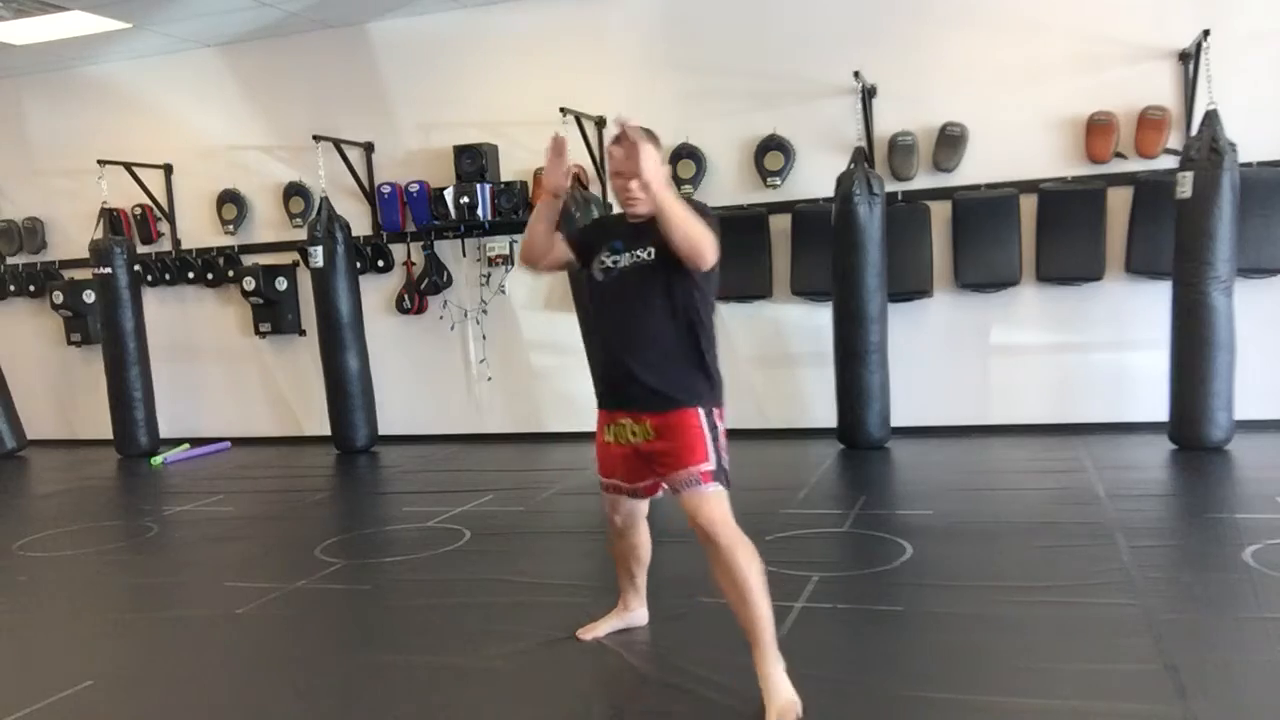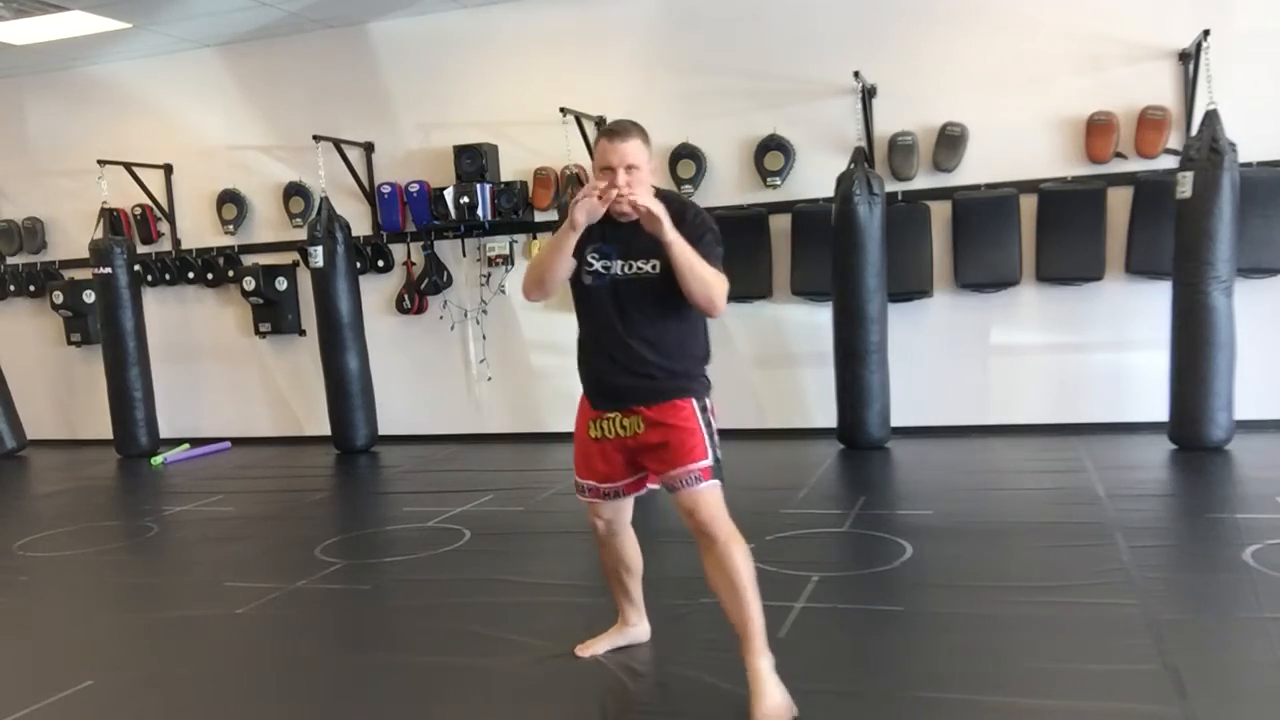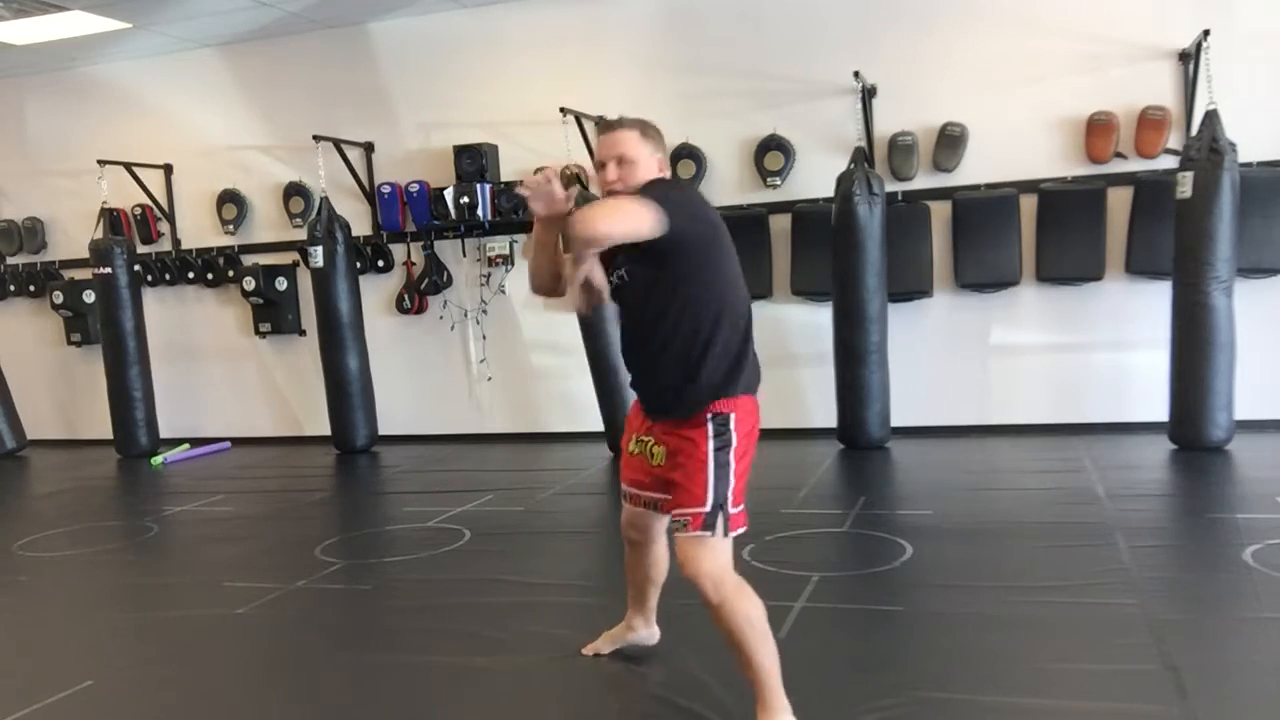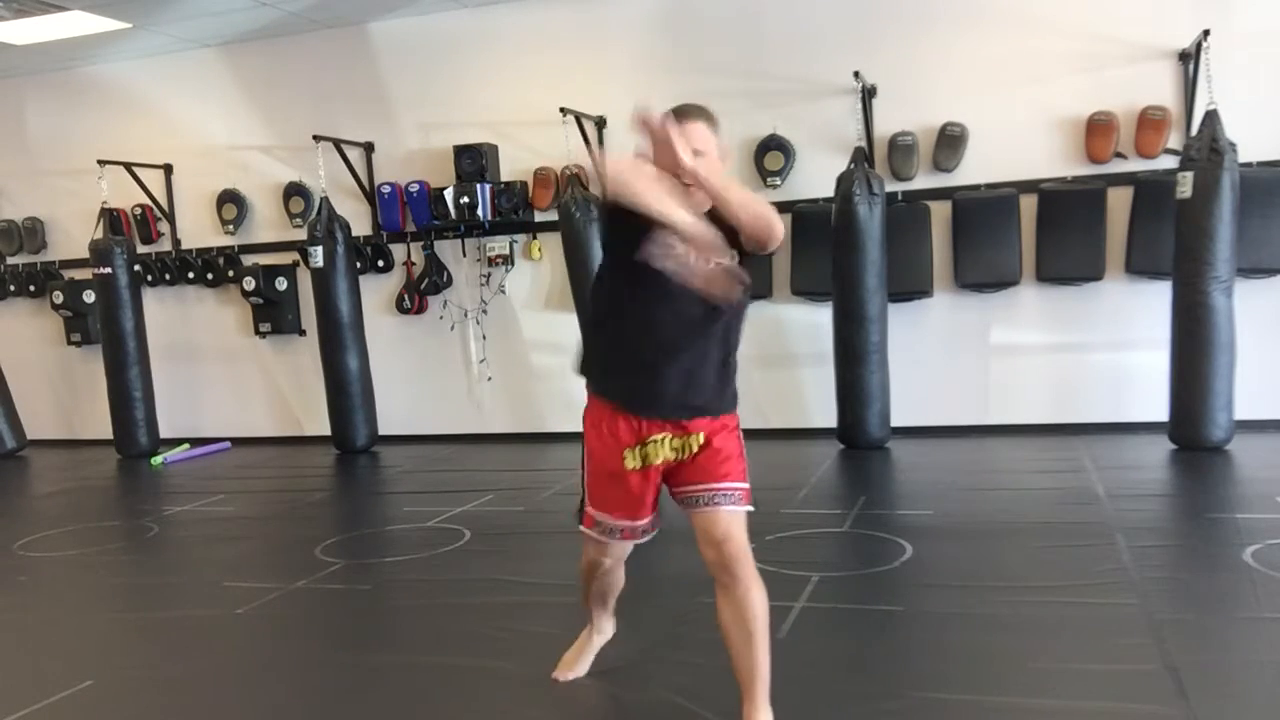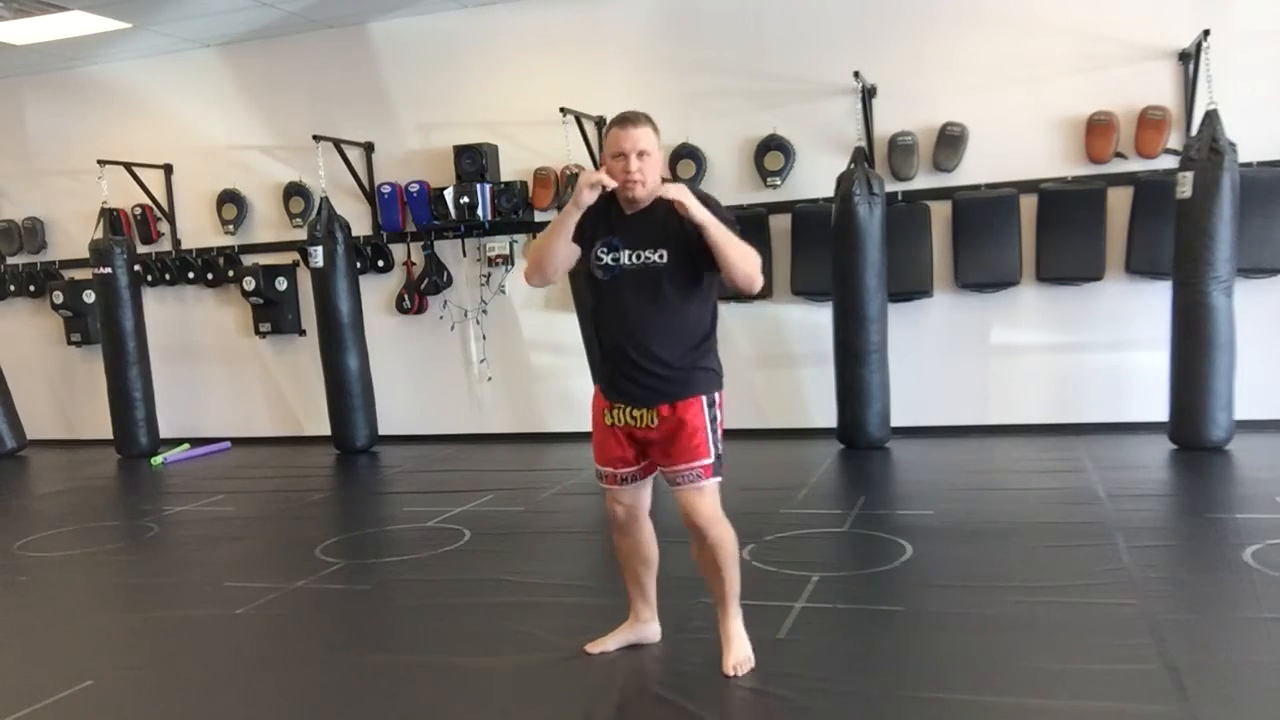
dt=1s
person 1, frame 1
left shoulder: (687, 216)
right shoulder: (600, 233)
left elbow: (701, 256)
right elbow: (534, 257)
left wrist: (656, 185)
right wrist: (552, 195)
left hip: (683, 402)
right hip: (620, 407)
left knee: (712, 523)
right knee: (620, 513)
left ankle: (771, 667)
right ankle: (632, 605)
person 1, frame 2
left shoulder: (688, 218)
right shoulder: (586, 225)
left elbow: (713, 302)
right elbow: (536, 289)
left wrist: (666, 231)
right wrist: (574, 226)
left hip: (674, 396)
right hip: (603, 401)
left knee: (708, 518)
right knee: (605, 519)
left ankle: (761, 665)
right ankle: (632, 621)
person 1, frame 3
left shoulder: (676, 200)
right shoulder: (616, 243)
left elbow: (603, 226)
right elbow: (546, 283)
left wrist: (581, 253)
right wrist: (550, 216)
left hip: (713, 414)
right hip: (660, 409)
left knee: (706, 568)
right knee: (638, 525)
right ankle: (640, 623)
person 1, frame 4
left shoulder: (730, 222)
right shoulder: (635, 212)
left elbow: (769, 230)
right elbow: (619, 172)
left wrist: (694, 166)
right wrist: (691, 233)
left hip: (706, 417)
right hip: (625, 416)
left knee: (730, 555)
right knee: (606, 550)
right ankle: (597, 626)
person 1, frame 5
left shoulder: (694, 209)
right shoulder: (594, 217)
left elbow: (751, 280)
right elbow: (537, 273)
left wrist: (701, 216)
right wrist: (575, 206)
left hip: (686, 391)
right hip: (618, 394)
left knee: (701, 514)
right knee: (623, 508)
left ankle: (731, 621)
right ankle: (643, 618)
